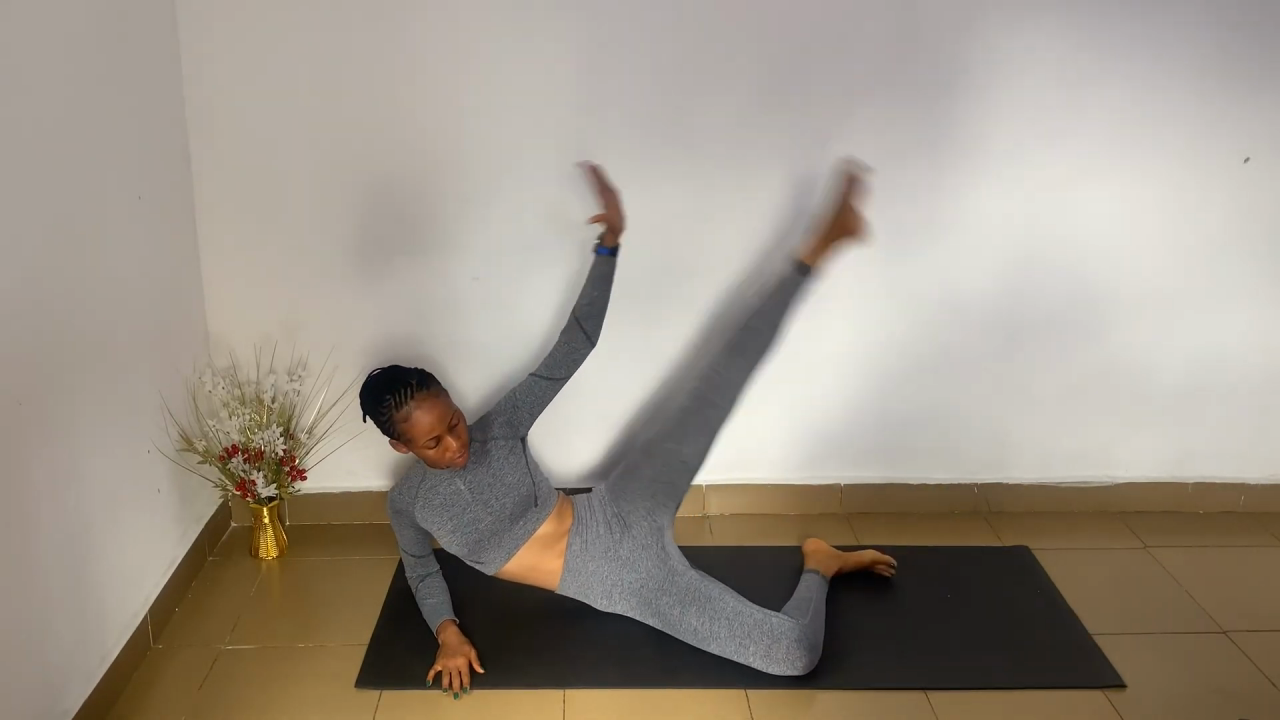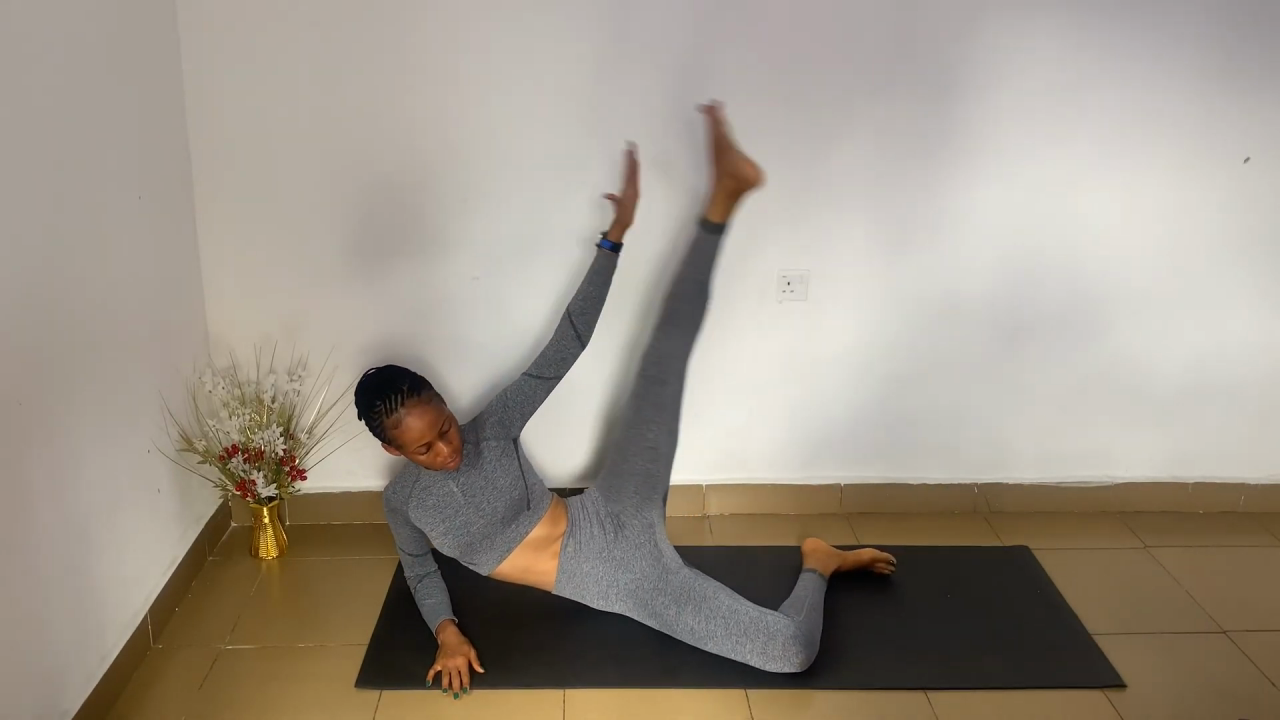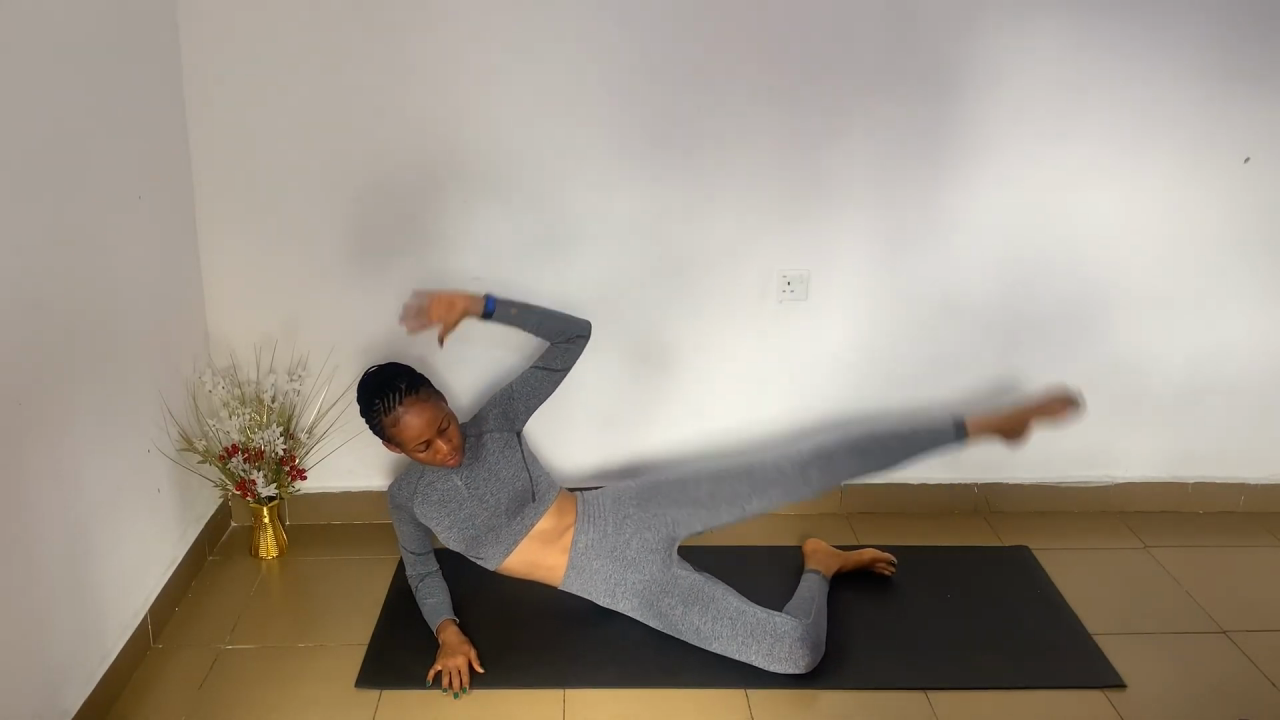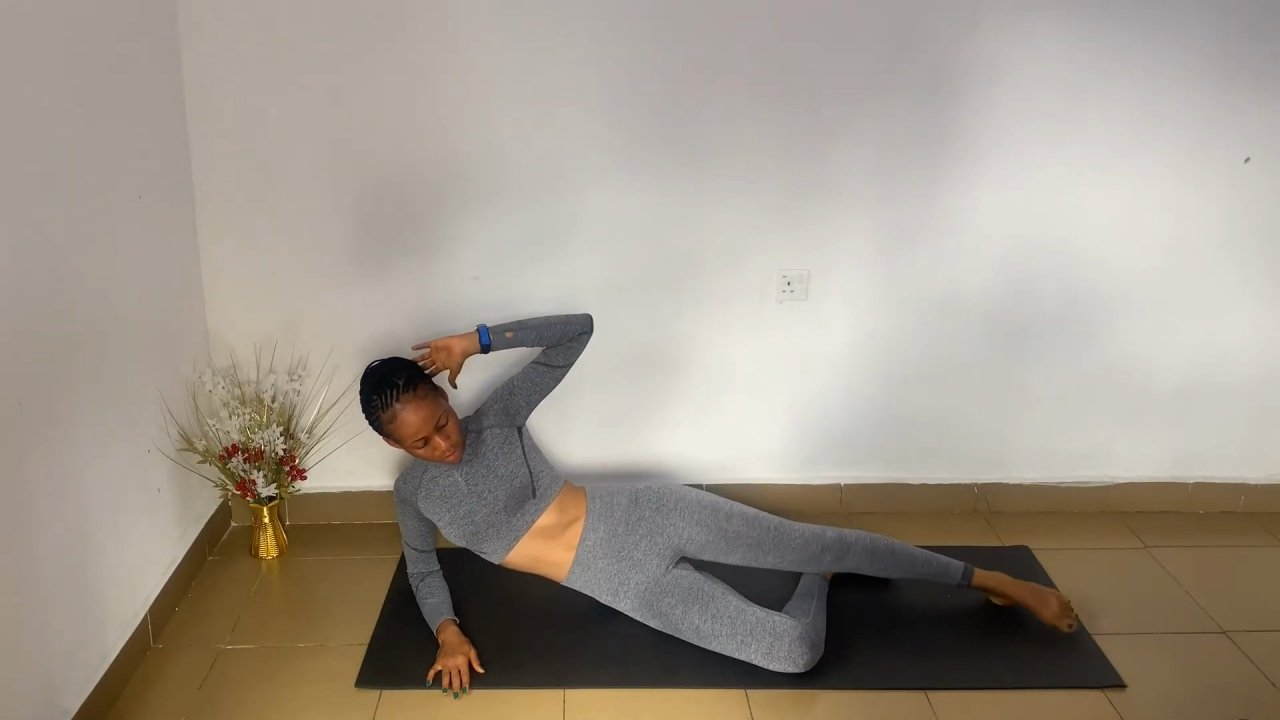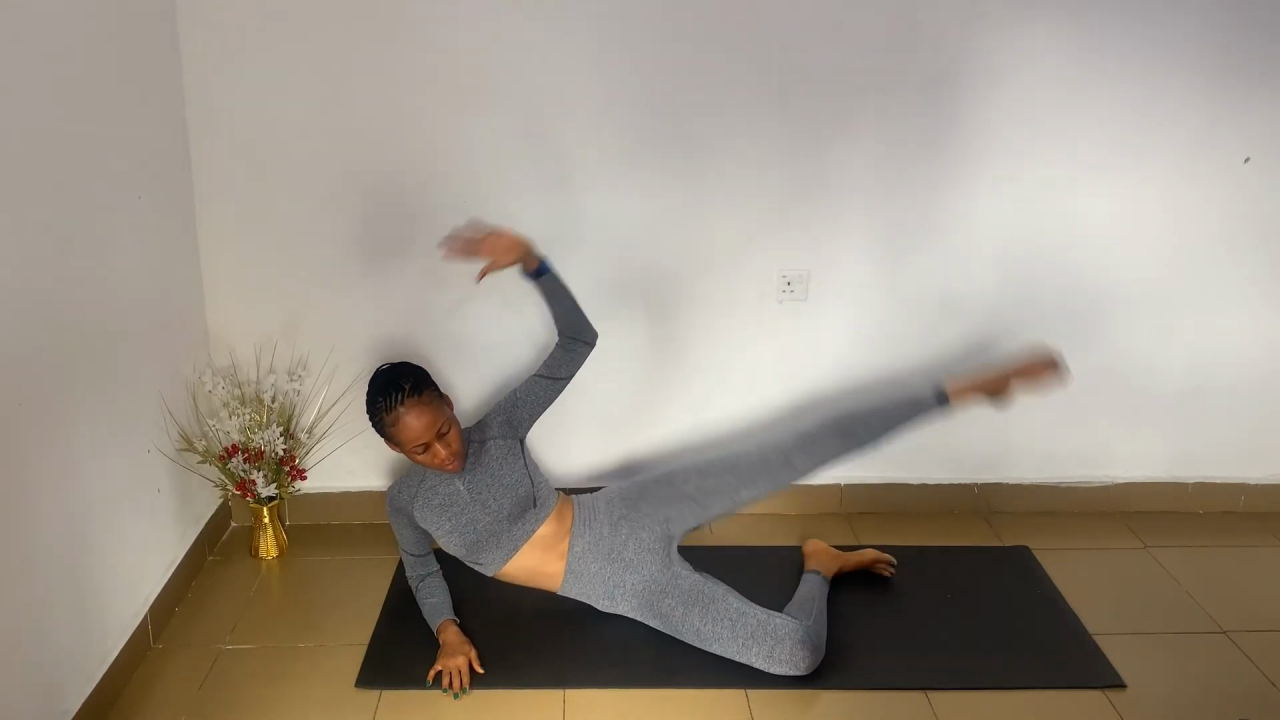
dt=0.4s
person 1, frame 1
left shoulder: (500, 429)
right shoulder: (409, 502)
left elbow: (577, 342)
right elbow: (421, 570)
left wrist: (608, 245)
right wrist: (447, 631)
left hip: (623, 527)
right hip: (620, 588)
left knee: (716, 384)
right knee: (794, 656)
right ankle: (827, 566)
person 1, frame 2
left shoulder: (493, 425)
right shoulder: (404, 499)
left elbow: (571, 337)
right elbow: (419, 565)
left wrist: (615, 235)
right wrist: (446, 631)
left hip: (617, 521)
right hip: (613, 583)
left knee: (661, 358)
right knee: (791, 654)
right ankle: (820, 565)
person 1, frame 3
left shoulder: (496, 419)
right shoulder: (408, 497)
left elbow: (574, 333)
right elbow: (420, 568)
left wrist: (478, 306)
right wrist: (447, 631)
left hip: (632, 516)
right hip: (621, 583)
left knee: (805, 468)
right knee: (794, 653)
left ankle: (978, 425)
right ankle: (822, 563)
person 1, frame 4
left shoulder: (496, 415)
right shoulder: (413, 492)
left elbow: (578, 328)
right elbow: (421, 564)
left wrist: (478, 338)
right wrist: (447, 631)
left hip: (638, 521)
right hip: (621, 585)
left knee: (817, 536)
right knee: (794, 652)
left ankle: (990, 580)
right ankle: (819, 580)
person 1, frame 5
left shoulder: (493, 428)
right shoulder: (405, 499)
left elbow: (578, 339)
right elbow: (419, 568)
left wrist: (529, 261)
right wrist: (448, 631)
left hip: (628, 528)
right hip: (620, 591)
left knee: (794, 450)
right knee: (794, 653)
left ankle: (959, 391)
right ankle: (818, 563)
